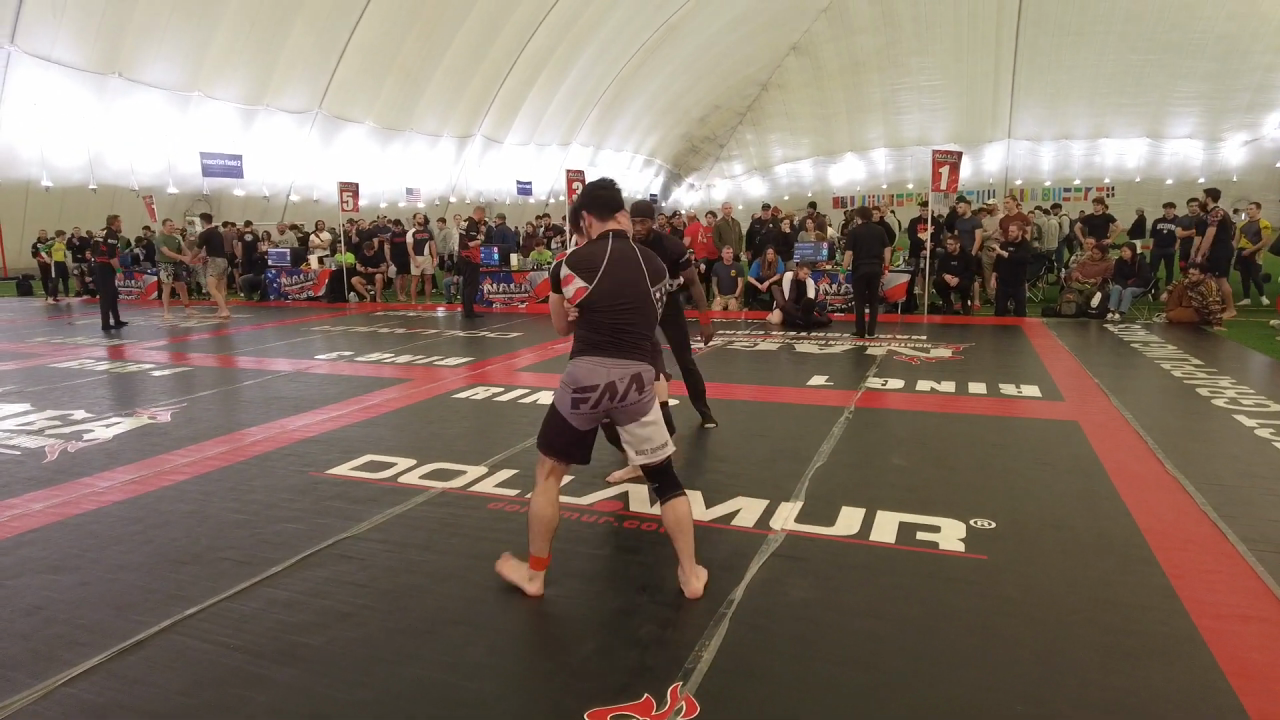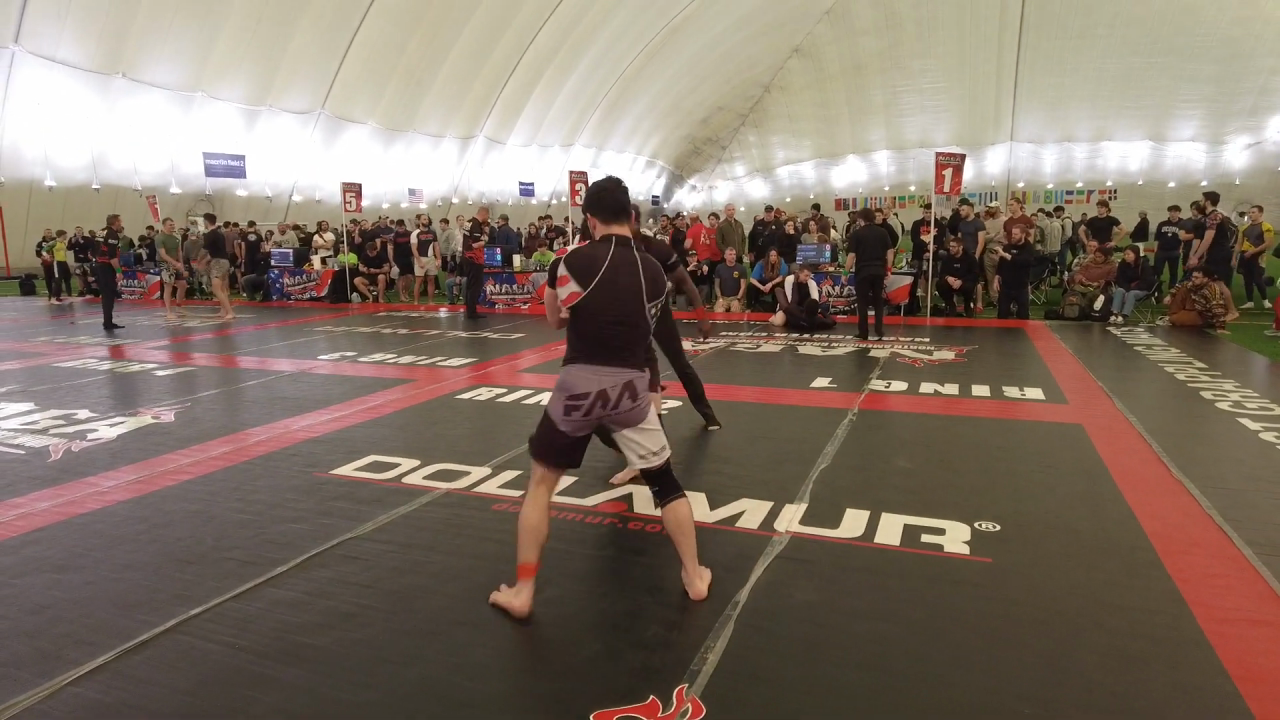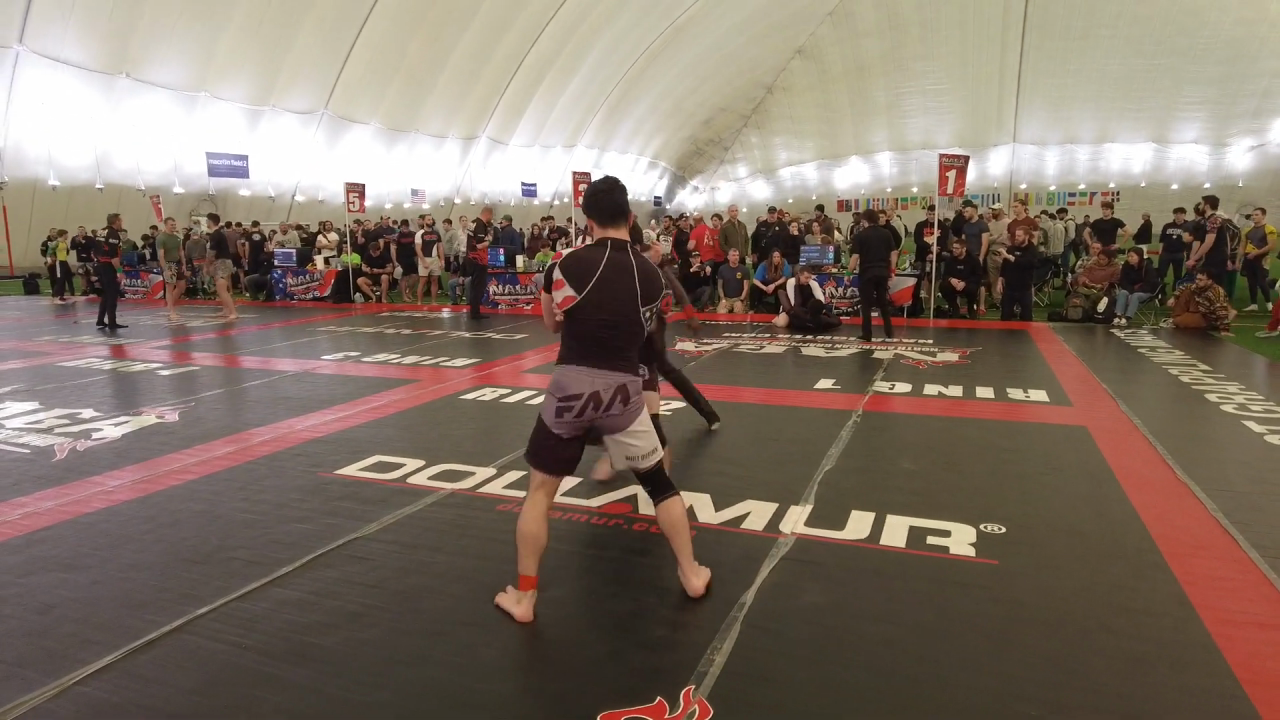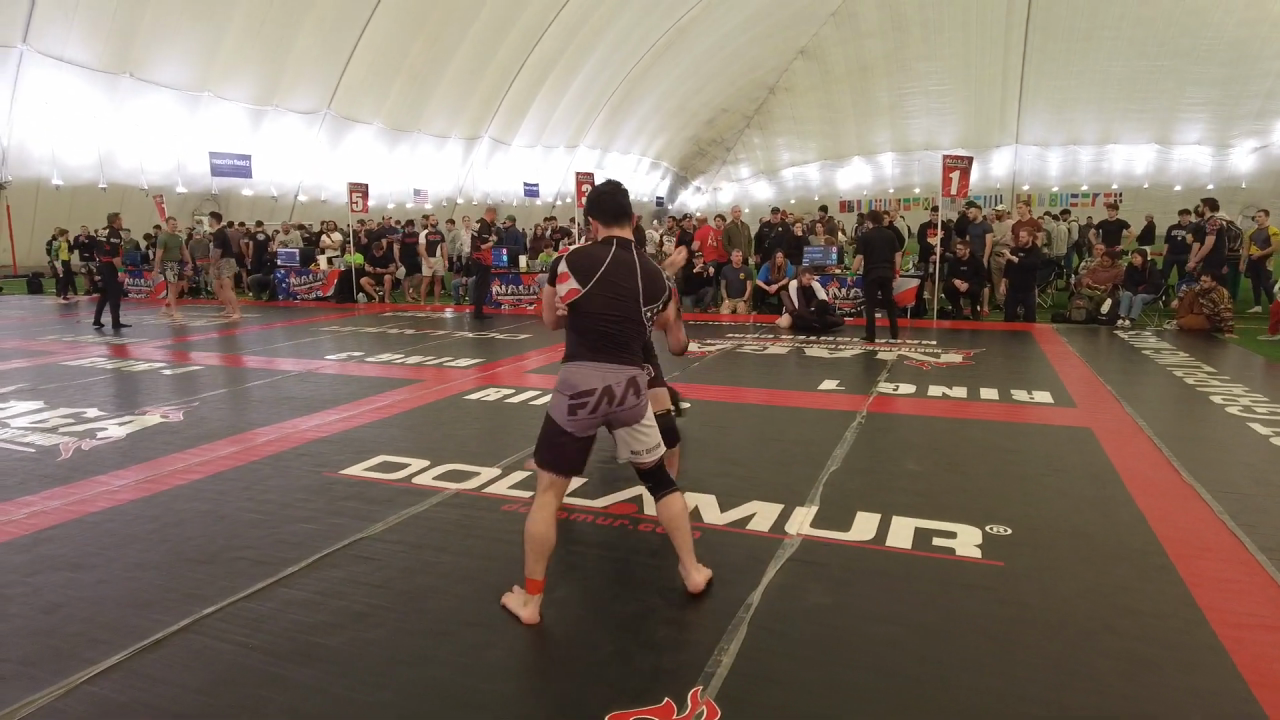
dt=0.1s
person 1, frame 1
left shoulder: (573, 261)
right shoulder: (656, 265)
left elbow: (562, 325)
left hip: (586, 376)
right hip: (636, 378)
left knee: (549, 474)
right knee: (665, 478)
left ankle: (533, 573)
right ankle: (691, 574)
person 1, frame 2
left shoulder: (571, 261)
right shoulder: (656, 270)
left elbow: (555, 319)
left hip: (579, 384)
right hip: (630, 386)
left knee: (540, 484)
right knee: (665, 483)
left ankle: (522, 590)
right ankle: (694, 576)
person 1, frame 3
left shoulder: (566, 265)
right shoulder: (653, 275)
left elbow: (553, 324)
left hip: (572, 386)
right hip: (622, 389)
left knee: (540, 490)
right knee: (659, 482)
left ankle: (524, 597)
right ankle: (692, 574)
person 1, frame 4
left shoulder: (572, 259)
right shoulder: (656, 275)
left elbow: (551, 319)
right elbow: (677, 343)
left hip: (578, 382)
right hip: (630, 384)
left knee: (549, 491)
right knee: (658, 477)
left ankle: (531, 598)
right ankle: (693, 570)
